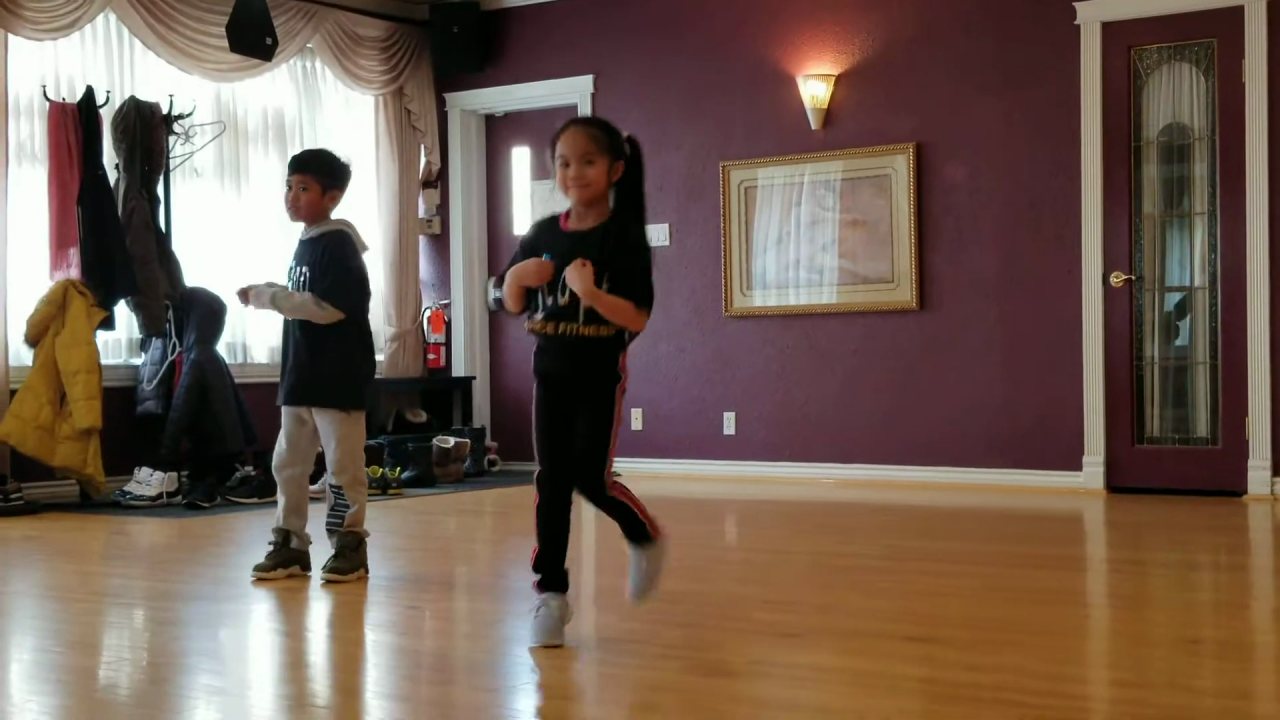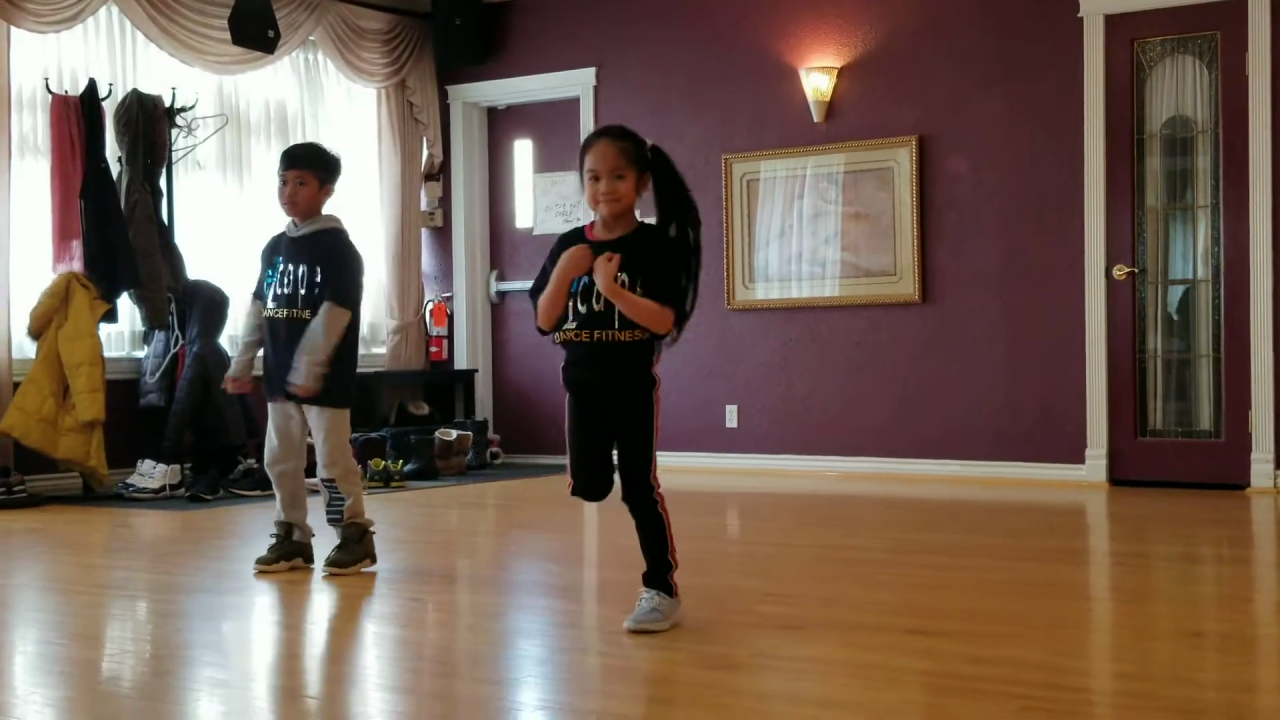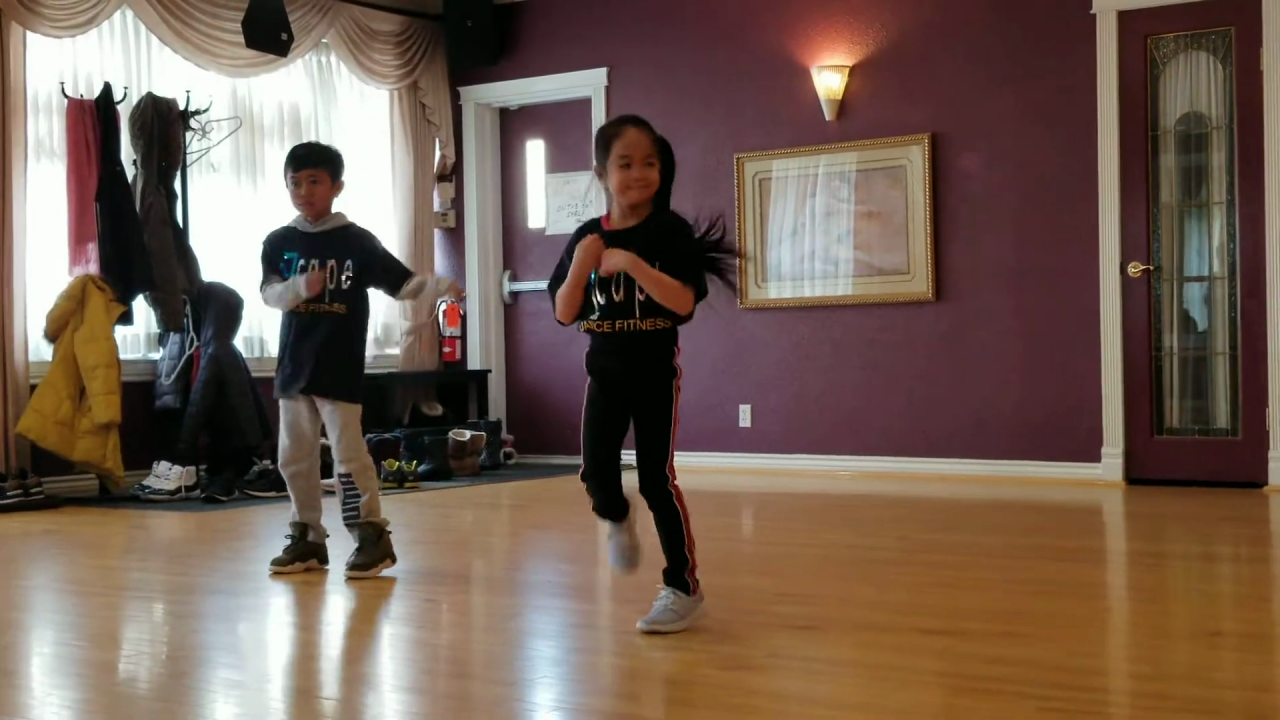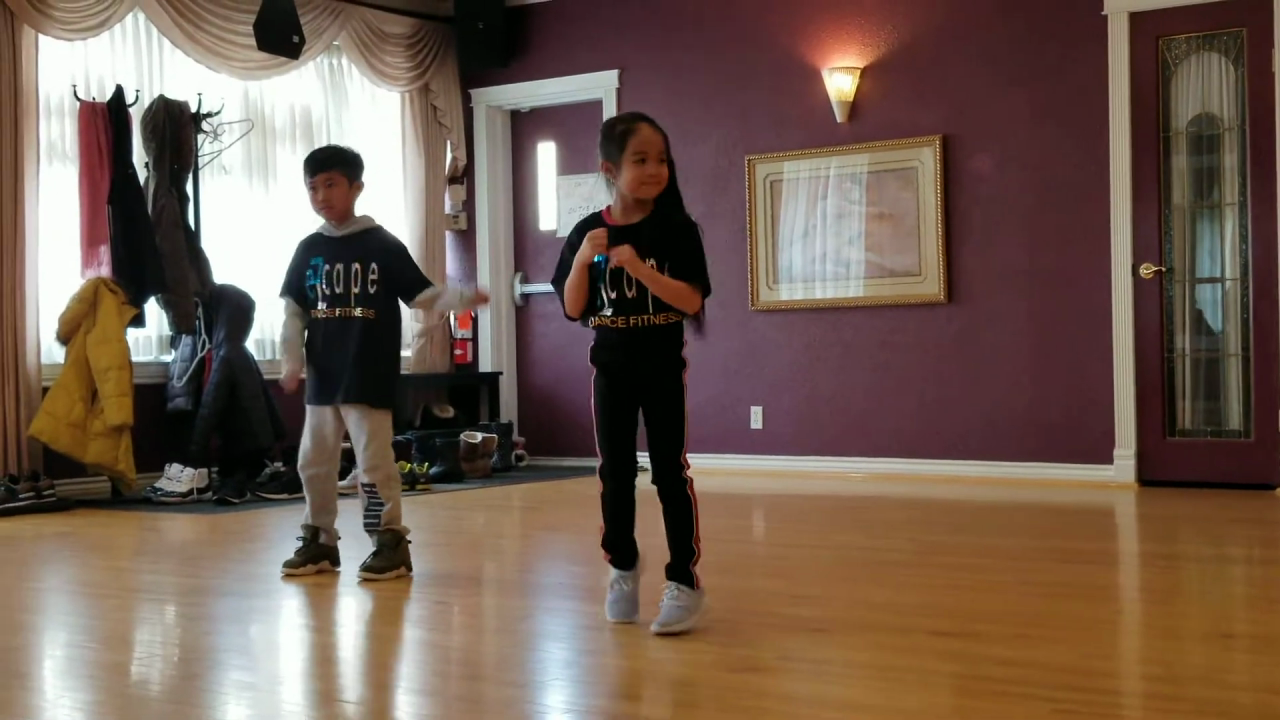
dt=0.2s
person 1, frame 1
left shoulder: (623, 238)
right shoulder: (542, 235)
left elbow: (636, 318)
right elbow: (515, 307)
left wrist: (589, 291)
right wrist: (515, 278)
left hip: (601, 373)
right hip: (551, 373)
left knee: (589, 479)
right knee: (549, 481)
left ankle: (645, 536)
right ankle: (551, 590)
person 1, frame 2
left shoulder: (656, 245)
right shoulder: (568, 246)
left elbow: (666, 322)
right elbow: (545, 321)
left wrist: (612, 289)
right wrist: (562, 276)
left hip: (634, 382)
right hip: (582, 382)
left knee: (639, 486)
right knee: (588, 483)
left ankle: (661, 588)
right ankle: (595, 476)
person 1, frame 3
left shoulder: (671, 230)
right shoulder: (586, 237)
left elbow: (684, 301)
right elbow: (563, 314)
left wrist: (632, 265)
right wrist: (578, 269)
left hip: (656, 370)
right hip: (604, 370)
left knee: (657, 478)
right knee: (595, 473)
left ankle: (682, 586)
right ankle: (618, 519)
person 1, frame 4
left shoulder: (676, 227)
right shoulder: (587, 232)
left elbow: (692, 301)
right elbow: (573, 310)
left wrist: (638, 267)
right wrist: (581, 262)
left hip: (662, 365)
right hip: (610, 366)
left knee: (670, 471)
right knee: (614, 471)
left ankle: (684, 582)
right ankle: (622, 568)
person 2, frame 1
left shoulder: (340, 245)
right shoulder: (304, 246)
left elbow: (328, 306)
left wrist: (268, 296)
right wrist: (268, 296)
left hip: (339, 376)
right hip: (300, 376)
left knee: (342, 463)
right knee: (288, 462)
left ankle: (350, 544)
right ankle: (291, 544)
person 2, frame 2
left shoulder: (336, 245)
right shoulder: (275, 246)
left elbow: (335, 313)
right elbow: (260, 308)
left wrist: (310, 369)
right wrist: (242, 361)
left hip: (324, 376)
right hip: (280, 374)
left knee: (333, 458)
right knee: (281, 459)
left ankle: (356, 537)
right ankle: (293, 537)
person 2, frame 3
left shoulder: (358, 241)
right shoulder: (279, 242)
left elbow: (401, 283)
right elbow: (271, 294)
left wrist: (438, 284)
right wrist: (301, 286)
left hip: (342, 371)
right hip: (295, 367)
left knee: (349, 455)
right knee: (295, 458)
left ankle: (373, 538)
right ankle: (306, 537)
person 2, frame 4
left shoulder: (382, 244)
right shoulder: (308, 249)
left elbow: (419, 293)
right elbow: (293, 310)
left wrist: (460, 297)
right wrist: (291, 362)
left hip: (370, 376)
right hip: (322, 376)
left knee: (374, 461)
right knee: (314, 462)
left ankle: (391, 542)
right ankle: (319, 540)
person 3, frame 1
left shoulder: (196, 361)
right shoulder: (210, 358)
left elbow: (180, 412)
left wrist: (164, 466)
left hip: (211, 448)
right hip: (221, 447)
person 3, frame 2
left shoulder: (198, 353)
right shoulder: (213, 351)
left elbow: (183, 405)
left wrist: (167, 458)
left hip: (212, 441)
right hip: (220, 440)
person 3, frame 3
left shoulder: (213, 355)
right shoulder: (228, 352)
left elbow: (197, 405)
left wrist: (182, 460)
left hip: (227, 440)
right hip: (238, 440)
person 3, frame 4
left shoulder: (225, 357)
right shoulder: (241, 354)
left elbow: (210, 408)
left wrist: (194, 461)
left hip: (239, 441)
right hip: (250, 441)
